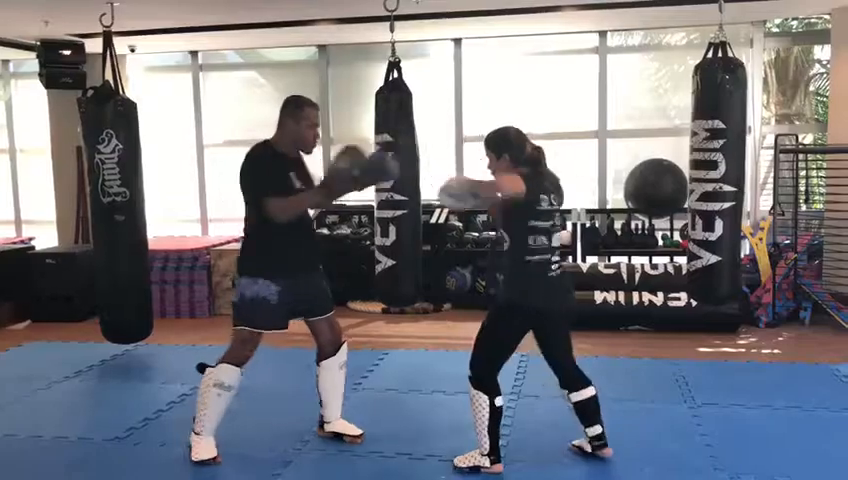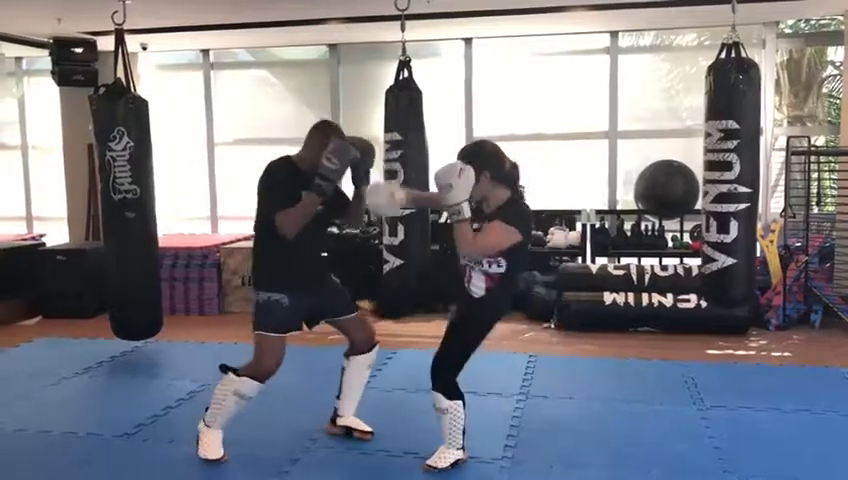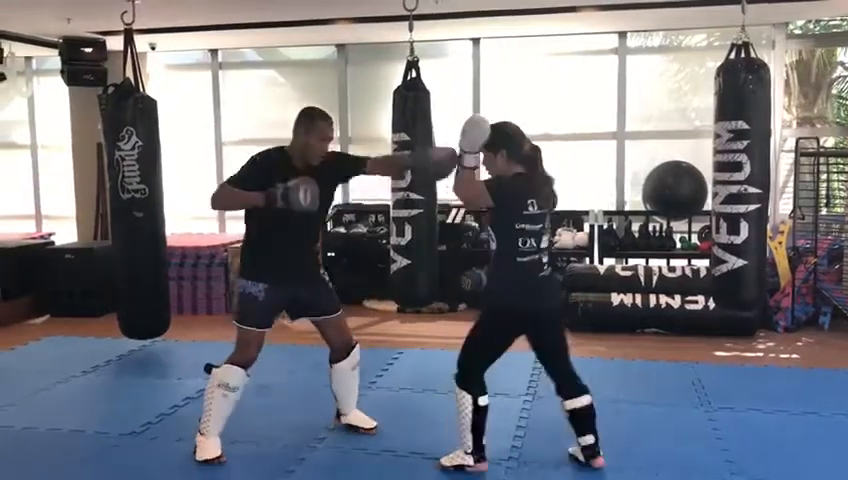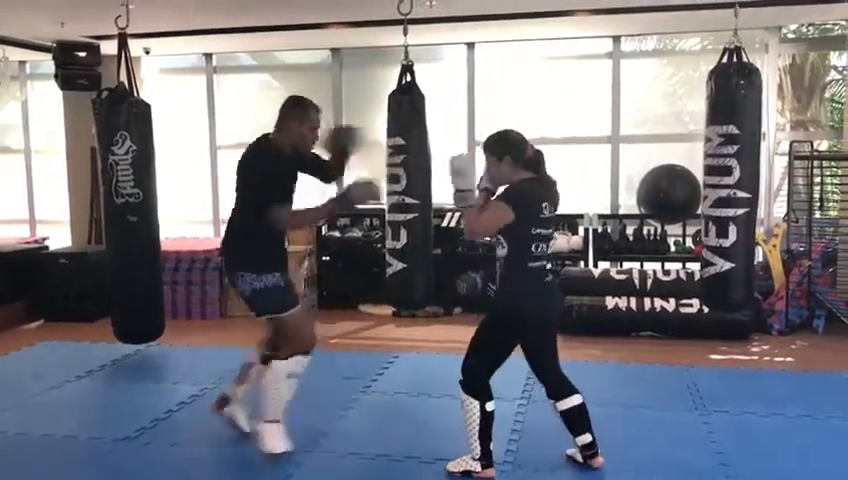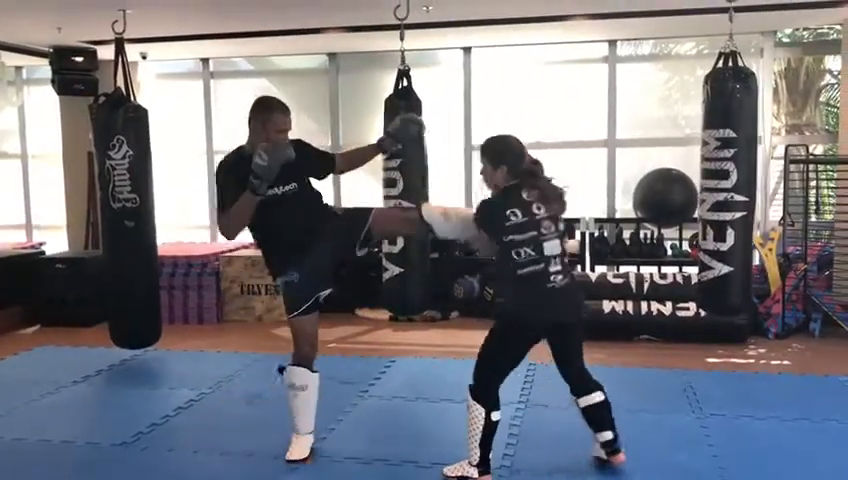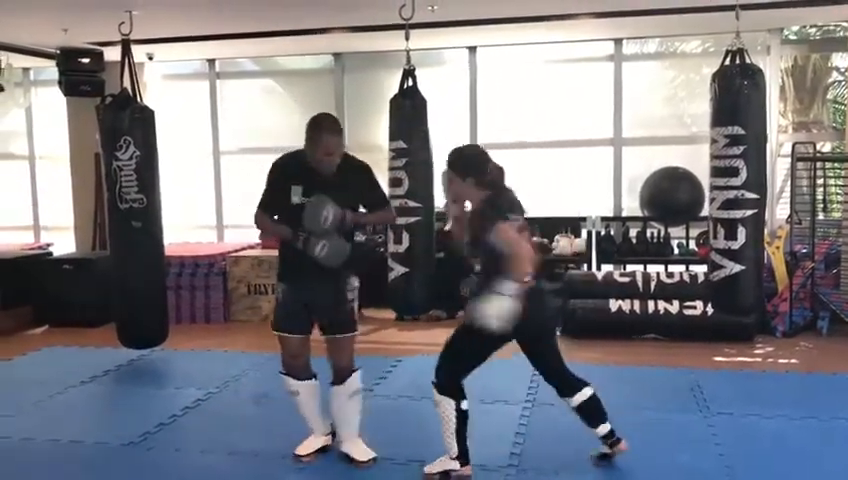
dt=0.7s
person 1, frame 1
left shoulder: (295, 160)
right shoulder: (260, 159)
left elbow: (310, 203)
right elbow: (279, 211)
left wrist: (328, 188)
right wrist: (324, 190)
left hip: (304, 267)
right hip: (264, 273)
left knee: (332, 340)
right knee: (240, 353)
left ankle: (330, 420)
right ankle: (201, 436)
person 1, frame 2
left shoulder: (322, 176)
right shoulder: (278, 174)
left elbow: (353, 219)
right elbow: (287, 228)
left wrist: (361, 183)
right wrist: (322, 185)
left hip: (316, 277)
right hip: (278, 284)
left knee: (365, 339)
right knee: (266, 364)
left ankle: (342, 417)
right ankle: (210, 428)
person 1, frame 3
left shoulder: (332, 164)
right shoulder: (266, 163)
left elbow: (384, 165)
right elbow: (219, 199)
left wrist: (420, 158)
right wrist: (272, 196)
left hip: (307, 272)
right hip: (262, 274)
left knee: (343, 341)
right knee: (245, 355)
left ankle: (347, 412)
right ankle: (208, 435)
person 1, frame 4
left shoulder: (287, 152)
right shoulder: (263, 160)
left elbow: (326, 172)
right elbow: (284, 221)
left wrist: (340, 155)
right wrist: (345, 200)
left hip: (266, 258)
right hip: (251, 263)
left knee: (282, 337)
right knee: (302, 339)
left ankle: (232, 402)
right ankle: (270, 422)
person 1, frame 5
left shoulder: (296, 151)
right shoulder: (232, 168)
left elbow: (337, 163)
right elbow: (228, 230)
left wrist: (385, 144)
right wrist: (257, 187)
left hip: (331, 230)
right hip: (293, 262)
left knee: (399, 220)
right knee: (304, 349)
right ankle: (303, 435)
person 1, frame 6
left shoulder: (357, 171)
right shoulder: (285, 168)
left elbow: (388, 215)
right elbow: (262, 218)
left wrist: (351, 218)
right wrist: (297, 238)
left hip: (337, 276)
right hip: (294, 278)
left knee: (343, 364)
right knee: (294, 363)
left ankle: (350, 437)
right ankle: (321, 432)
person 2, frame 1
left shoulder: (528, 184)
right shoulder: (549, 186)
left elbow: (499, 185)
left wrist: (464, 185)
right wrist: (486, 195)
left hip: (520, 298)
right hip: (555, 294)
left knee: (483, 373)
right knee: (565, 368)
left ankle: (490, 457)
right ankle: (598, 441)
person 2, frame 2
left shoulder: (517, 216)
right shoulder: (479, 200)
left elbow: (469, 247)
right elbow: (438, 199)
left wrist: (459, 206)
right wrist: (406, 197)
left hip: (484, 303)
right hip: (466, 287)
left knee: (443, 374)
left ankle: (455, 448)
person 2, frame 3
left shoulder: (505, 189)
right shoulder: (540, 186)
left elbow: (461, 189)
left wrist: (468, 152)
left hip: (509, 300)
right hip: (546, 296)
left knee: (468, 371)
right knee: (562, 370)
left ankle: (474, 455)
right ankle: (591, 449)
person 2, frame 4
left shoulder: (518, 194)
right shoulder: (541, 190)
left elbow: (474, 229)
right elbow: (495, 221)
left wrist: (466, 190)
right wrist: (486, 190)
left hip: (515, 304)
right hip: (543, 299)
left knee: (474, 375)
right knee: (551, 374)
right ankle: (590, 450)
person 2, frame 5
left shoulder: (491, 208)
right shoulder: (548, 193)
left elbow: (484, 244)
left hip: (524, 310)
right hip: (566, 302)
left knee: (483, 383)
right knee: (577, 374)
right ankle: (612, 449)
person 2, frame 6
left shoulder: (494, 213)
right shoulder: (484, 208)
left elbow: (524, 258)
right elbow: (464, 240)
left wrist: (506, 294)
right wrist: (457, 211)
left hip: (500, 310)
right hip: (533, 308)
left knee: (447, 374)
right knee: (559, 375)
right ankle: (610, 438)
